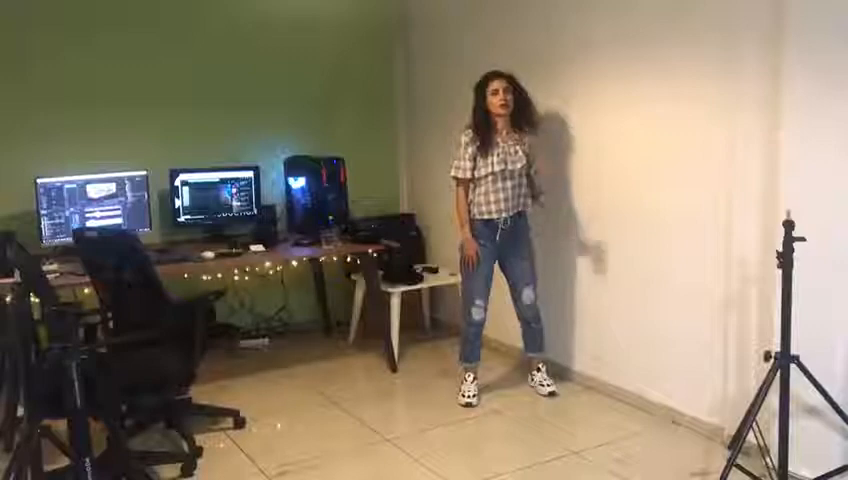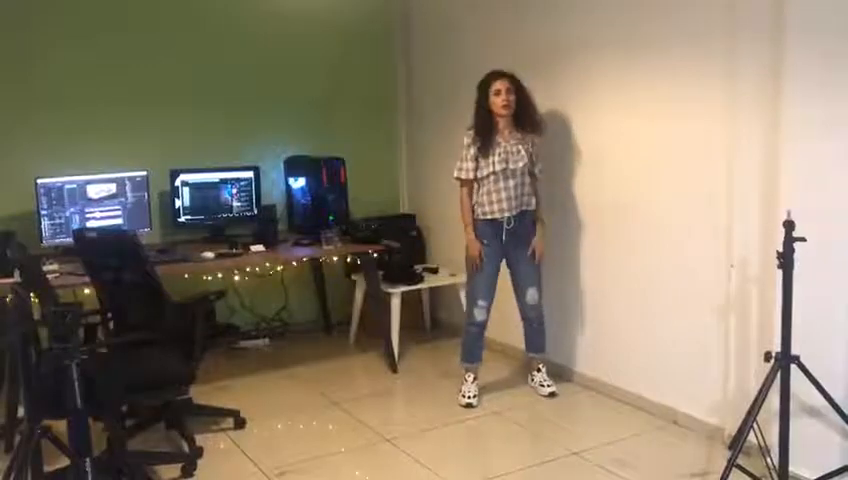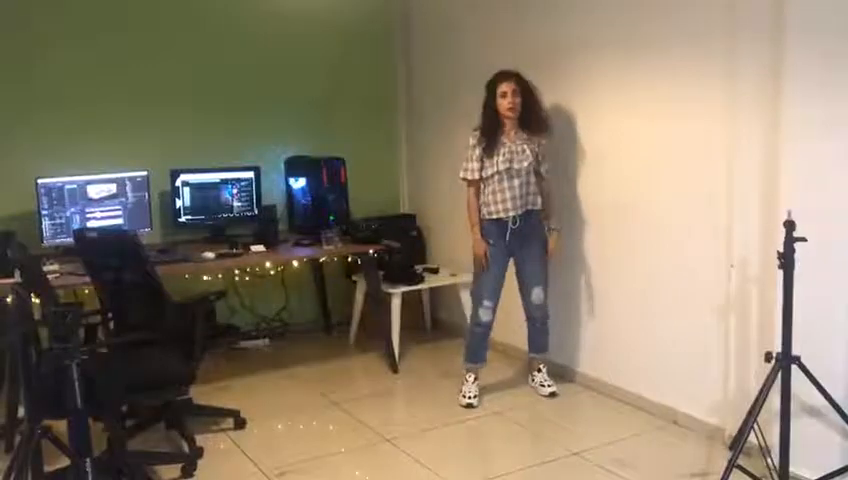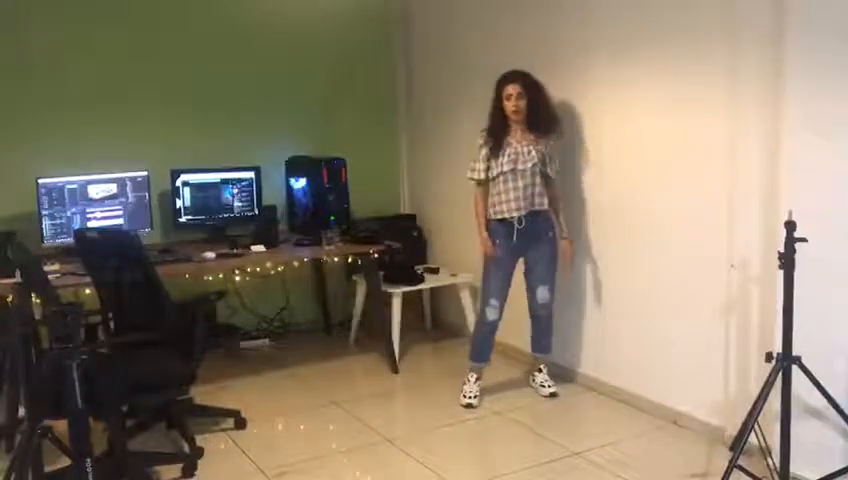
dt=0.2s
person 1, frame 1
left shoulder: (524, 139)
right shoulder: (472, 138)
left elbow: (529, 187)
right elbow: (461, 189)
left wrist: (539, 194)
right wrist: (466, 235)
left hip: (517, 229)
right hip: (482, 231)
left knee: (528, 303)
right knee: (475, 307)
left ankle: (537, 369)
right ankle: (469, 377)
person 1, frame 2
left shoulder: (528, 139)
right shoulder: (475, 139)
left elbow: (533, 188)
right elbow: (465, 190)
left wrist: (540, 229)
right wrist: (470, 235)
left hip: (522, 229)
right hip: (487, 230)
left knee: (532, 303)
right knee: (479, 307)
left ankle: (537, 370)
right ankle: (470, 378)
person 1, frame 3
left shoulder: (534, 139)
right shoulder: (481, 139)
left elbow: (542, 187)
right elbow: (472, 191)
left wrist: (551, 228)
right wrist: (476, 235)
left hip: (530, 228)
right hip: (494, 230)
left knee: (537, 303)
right knee: (484, 307)
left ankle: (538, 370)
right ankle: (471, 378)
person 1, frame 4
left shoulder: (543, 141)
right shoulder: (490, 141)
left elbow: (551, 189)
right elbow: (480, 191)
left wrist: (563, 232)
right wrist: (483, 234)
left hip: (539, 229)
right hip: (501, 230)
left knee: (542, 303)
right knee: (491, 307)
left ankle: (539, 371)
right ankle: (474, 377)
